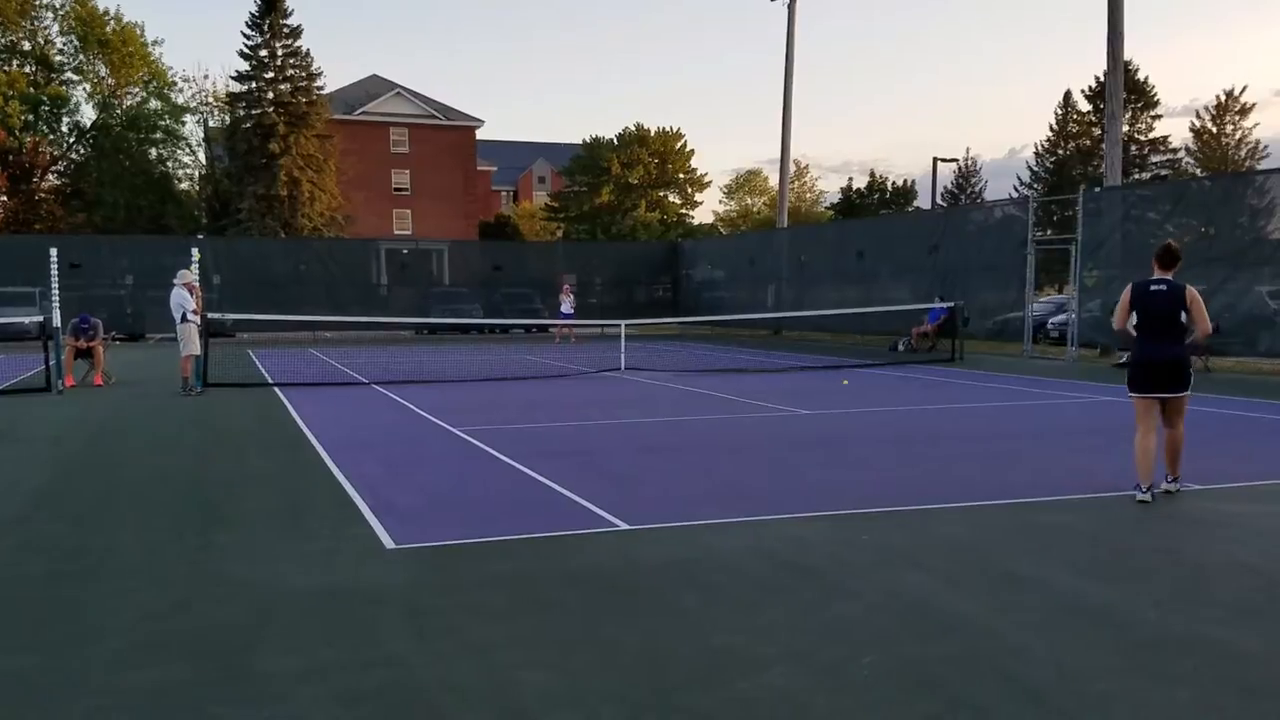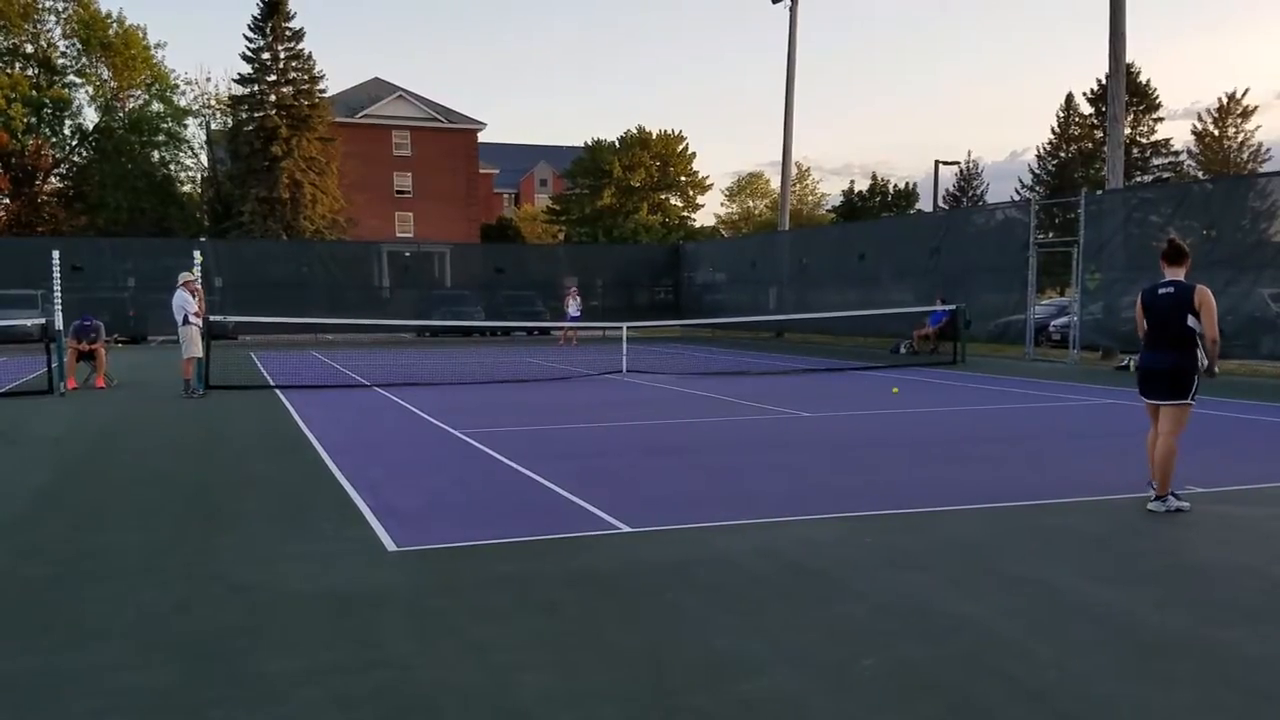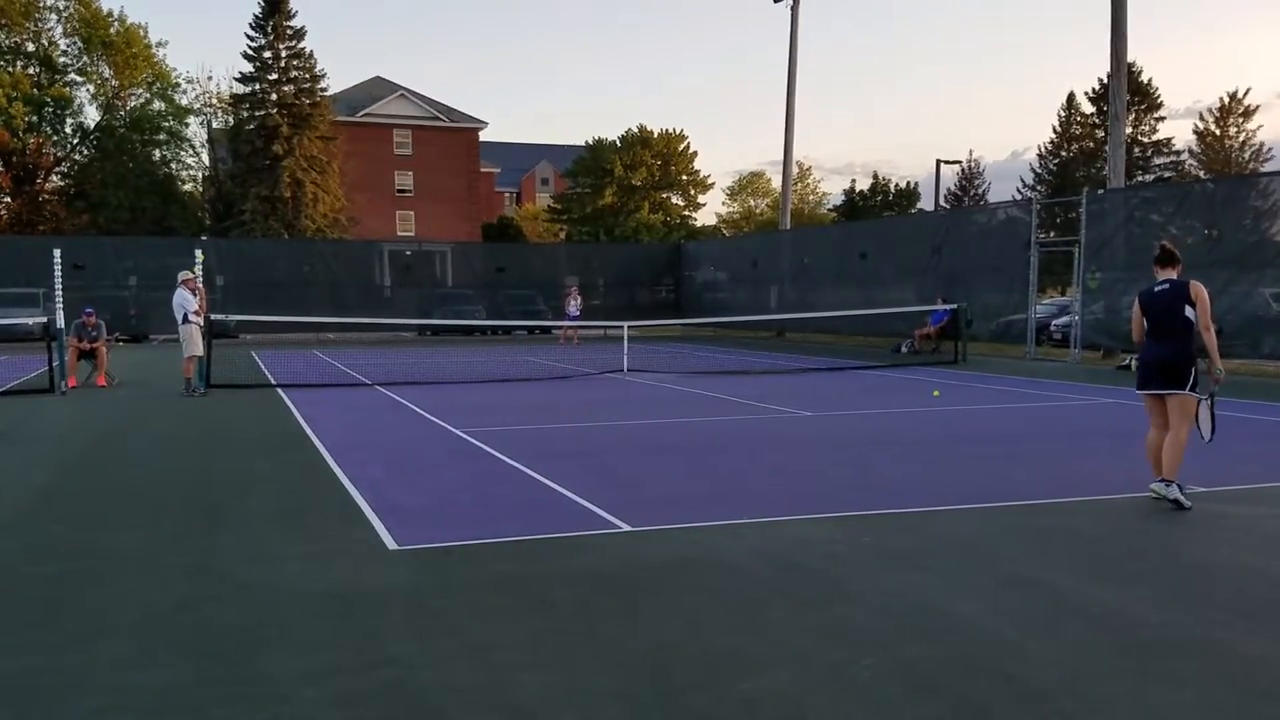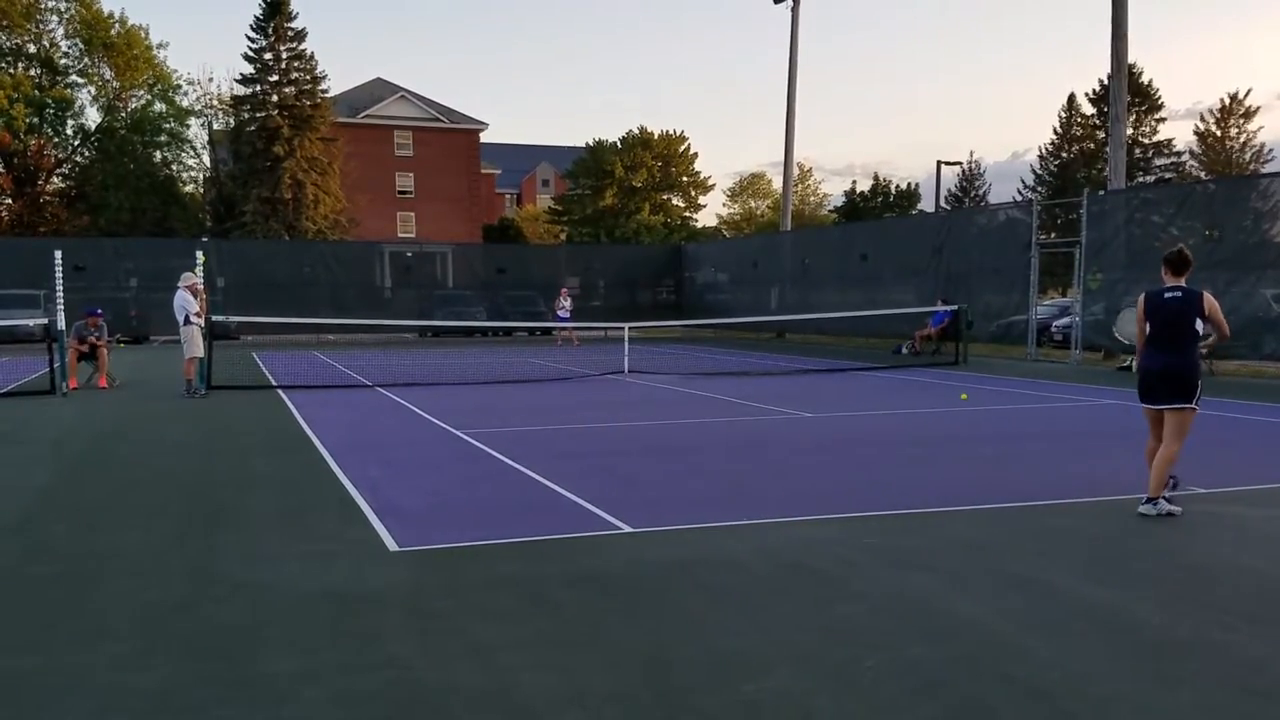
dt=1s
person 1, frame 1
left shoulder: (1133, 289)
right shoulder: (1187, 292)
left elbow: (1118, 325)
right elbow: (1204, 330)
right wrist: (1184, 342)
left hip: (1142, 363)
right hip: (1175, 363)
left knee: (1146, 429)
right knee: (1174, 425)
left ankle: (1144, 487)
right ankle: (1172, 478)
person 1, frame 2
left shoulder: (1145, 295)
right shoulder: (1200, 293)
right elbow: (1212, 337)
right wrist: (1211, 364)
left hip: (1149, 367)
right hip: (1180, 370)
left knee: (1157, 430)
right knee: (1169, 434)
left ankle: (1155, 483)
right ankle: (1161, 497)
person 1, frame 3
left shoulder: (1142, 297)
right shoulder: (1194, 288)
right elbow: (1206, 328)
right wrist: (1216, 364)
left hip: (1149, 362)
right hip: (1179, 363)
left knee: (1157, 426)
right knee: (1179, 427)
left ankle: (1159, 481)
right ankle: (1168, 482)
person 1, frame 4
left shoulder: (1146, 299)
right shoulder: (1203, 299)
right elbow: (1224, 332)
left wrist: (1140, 361)
right wrist: (1209, 341)
left hip: (1151, 373)
right hip: (1183, 374)
left knee: (1156, 437)
right knee: (1173, 442)
left ankle: (1159, 482)
right ankle: (1153, 499)
